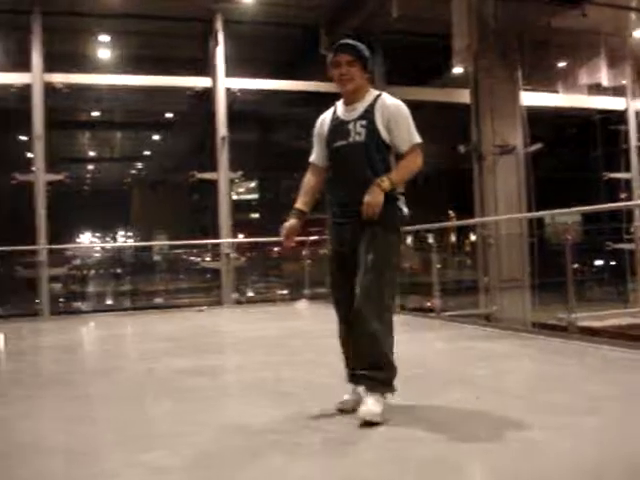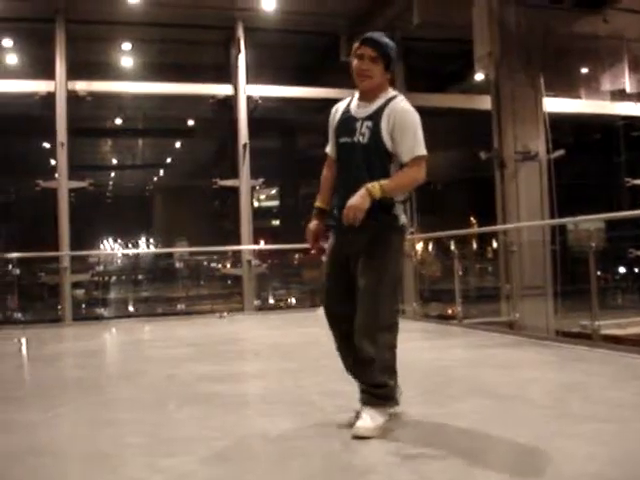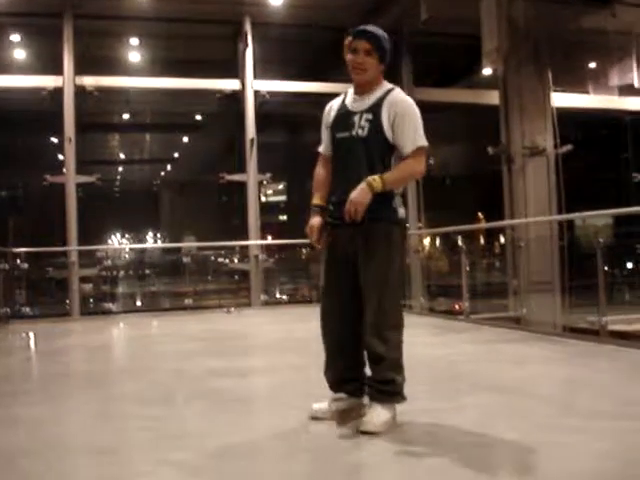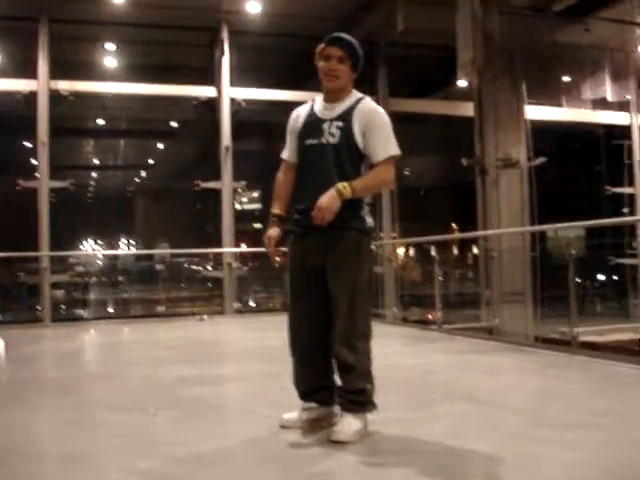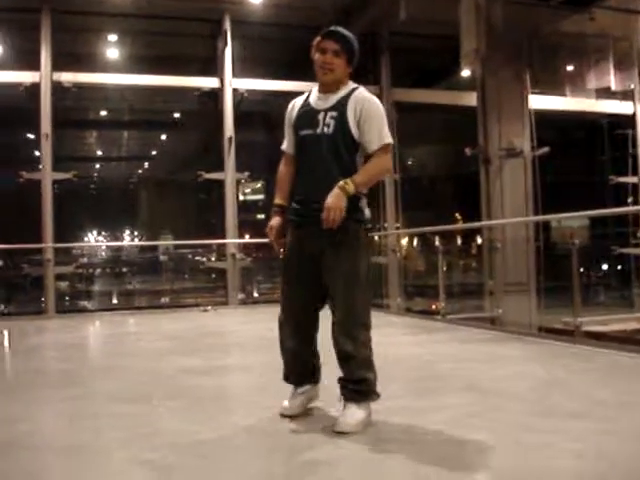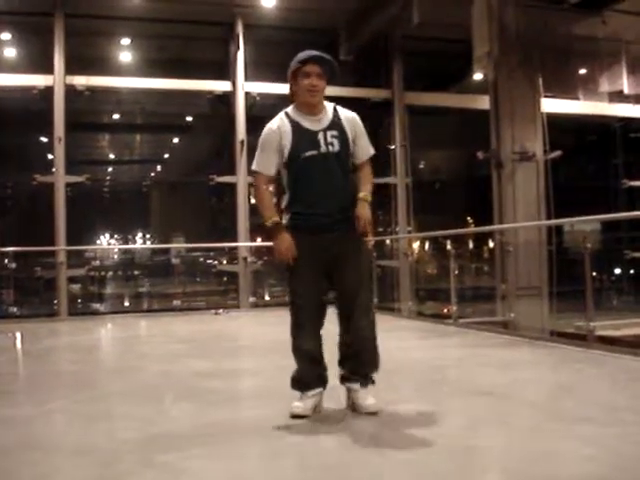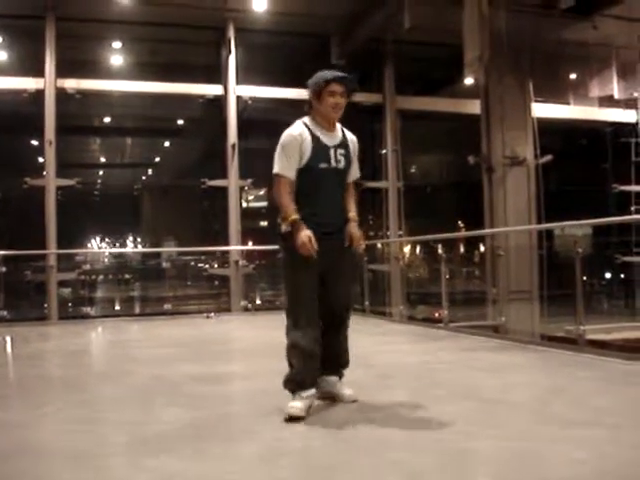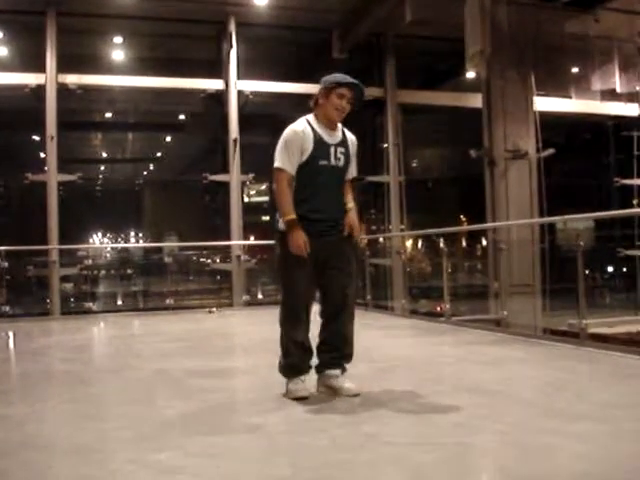
dt=0.5s
person 1, frame 1
left shoulder: (389, 108)
right shoulder: (326, 120)
left elbow: (414, 158)
right elbow: (316, 171)
left wrist: (382, 185)
right wrist: (298, 213)
left hip: (381, 219)
right hip: (341, 222)
left knee: (371, 301)
right knee: (347, 307)
left ankle: (377, 386)
right ankle: (363, 384)
person 1, frame 2
left shoulder: (399, 111)
right shoulder: (339, 111)
left elbow: (416, 170)
left wrist: (371, 191)
right wrist: (319, 213)
left hip: (381, 226)
right hip: (343, 226)
left knee: (374, 315)
right knee: (338, 309)
left ankle: (378, 401)
right ankle: (379, 387)
person 1, frame 3
left shoulder: (397, 103)
right shoulder: (334, 108)
left elbow: (417, 163)
left wrist: (371, 185)
right wrist: (317, 210)
left hip: (381, 222)
right hip: (339, 223)
left knee: (380, 313)
right knee: (336, 312)
left ankle: (384, 398)
right ankle: (347, 391)
person 1, frame 4
left shoulder: (368, 113)
right shoulder: (301, 115)
left elbow: (386, 172)
right elbow: (288, 171)
left wrist: (341, 191)
right wrist: (277, 219)
left hip: (348, 232)
right hip: (303, 232)
left knee: (349, 323)
right knee: (305, 323)
left ankle: (355, 407)
right ankle: (318, 400)
person 1, frame 5
left shoulder: (363, 103)
right shoulder: (297, 107)
left elbow: (382, 160)
left wrist: (344, 189)
right wrist: (279, 210)
left hip: (342, 223)
right hip: (299, 224)
left knee: (350, 313)
right knee: (295, 311)
left ankle: (358, 397)
right ankle: (303, 383)
person 1, frame 6
left shoulder: (348, 120)
right shoulder: (278, 129)
left elbow: (363, 166)
right elbow: (262, 183)
left wrist: (363, 200)
right wrist: (277, 229)
left hip: (348, 230)
right hip: (303, 235)
left knee: (358, 307)
right knee: (305, 315)
left ankle: (358, 382)
right ankle: (310, 387)
person 1, frame 7
left shoulder: (349, 140)
right shoulder: (296, 136)
right elbow: (282, 187)
left wrist: (352, 221)
right wrist: (298, 226)
left hip: (339, 240)
right hip: (303, 238)
left knee: (338, 310)
right knee: (302, 314)
left ankle: (329, 377)
right ankle: (302, 389)
person 1, frame 8
left shoulder: (349, 140)
right shoulder: (297, 133)
right elbow: (281, 182)
left wrist: (350, 210)
right wrist: (292, 226)
left hip: (336, 235)
right hip: (300, 234)
left knee: (340, 302)
right knee: (296, 305)
left ankle: (331, 370)
right ankle: (295, 374)
